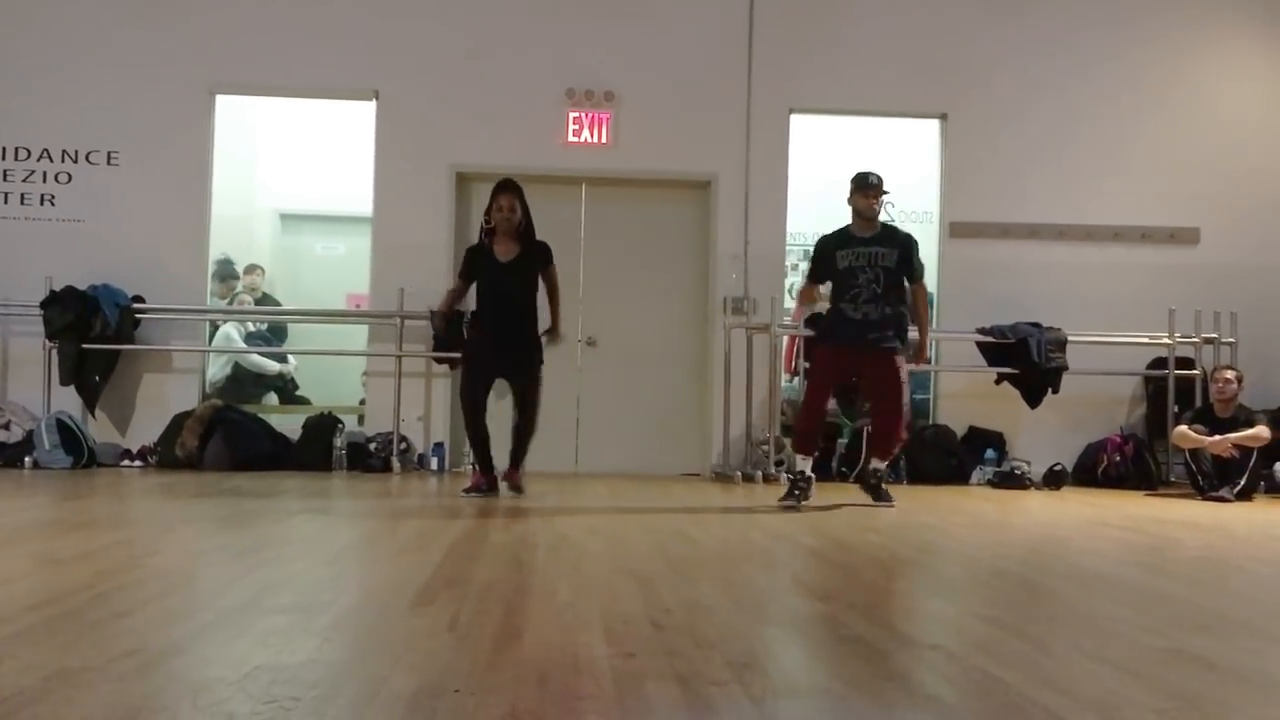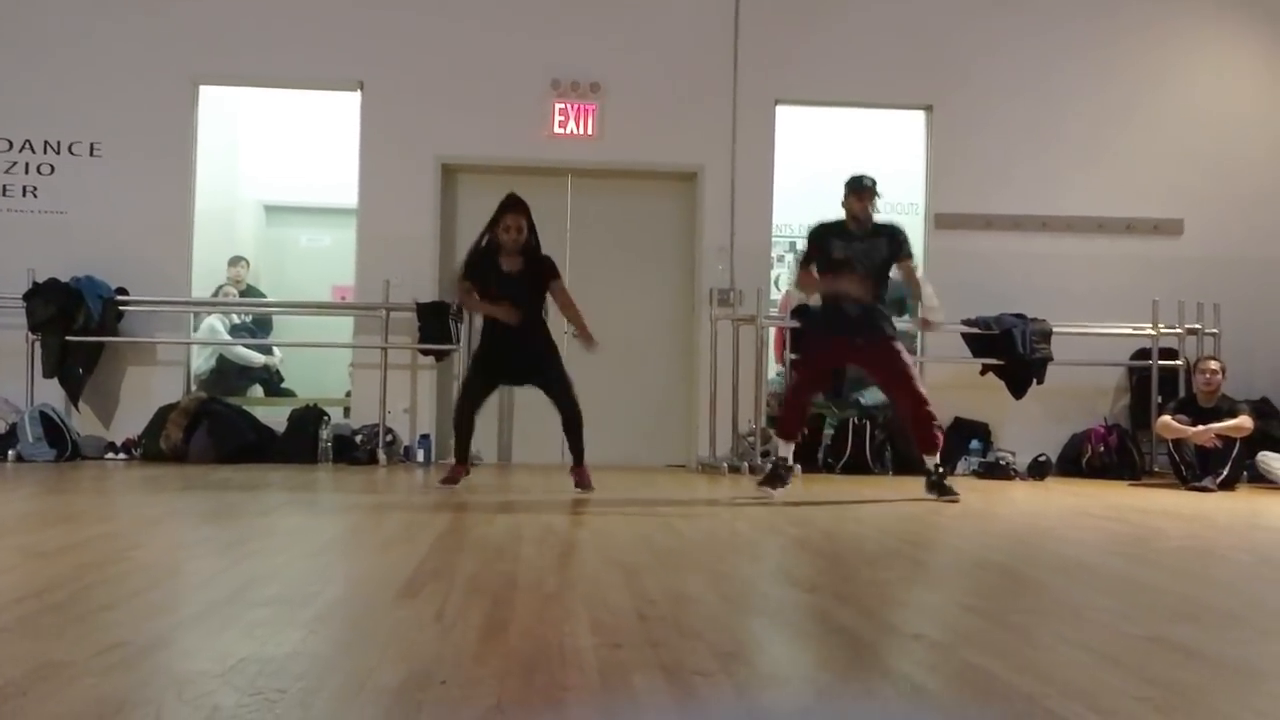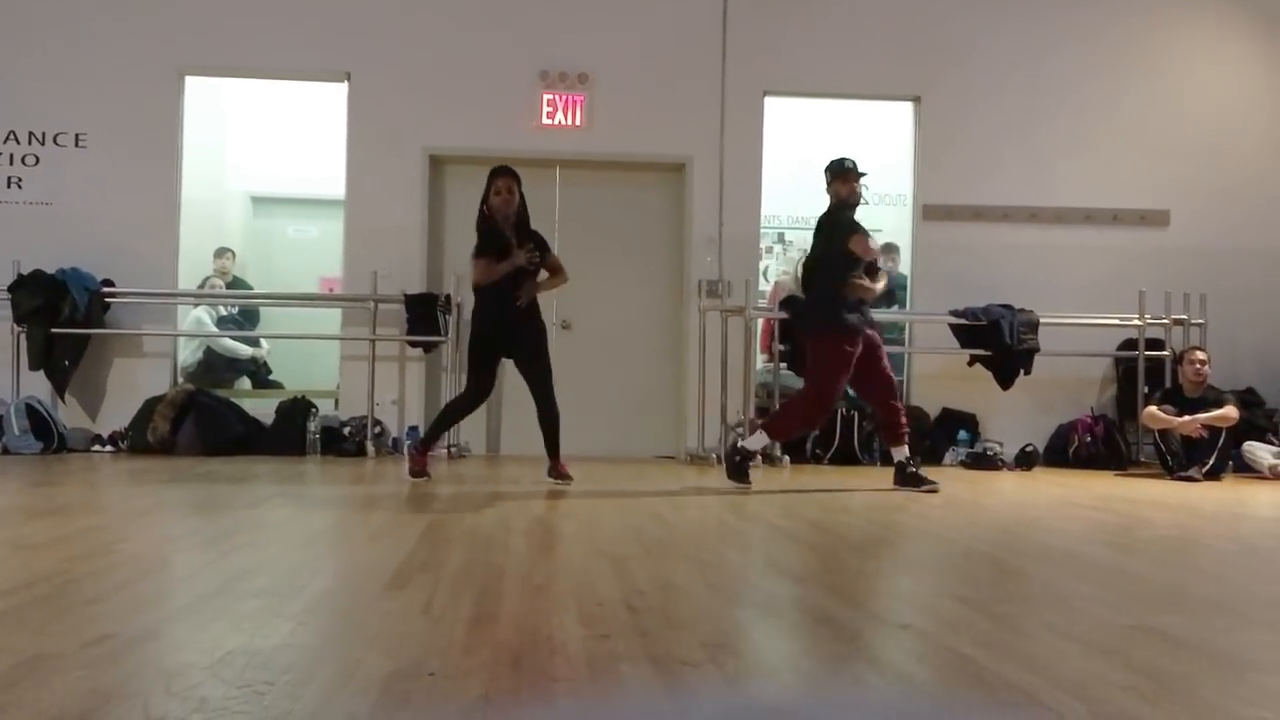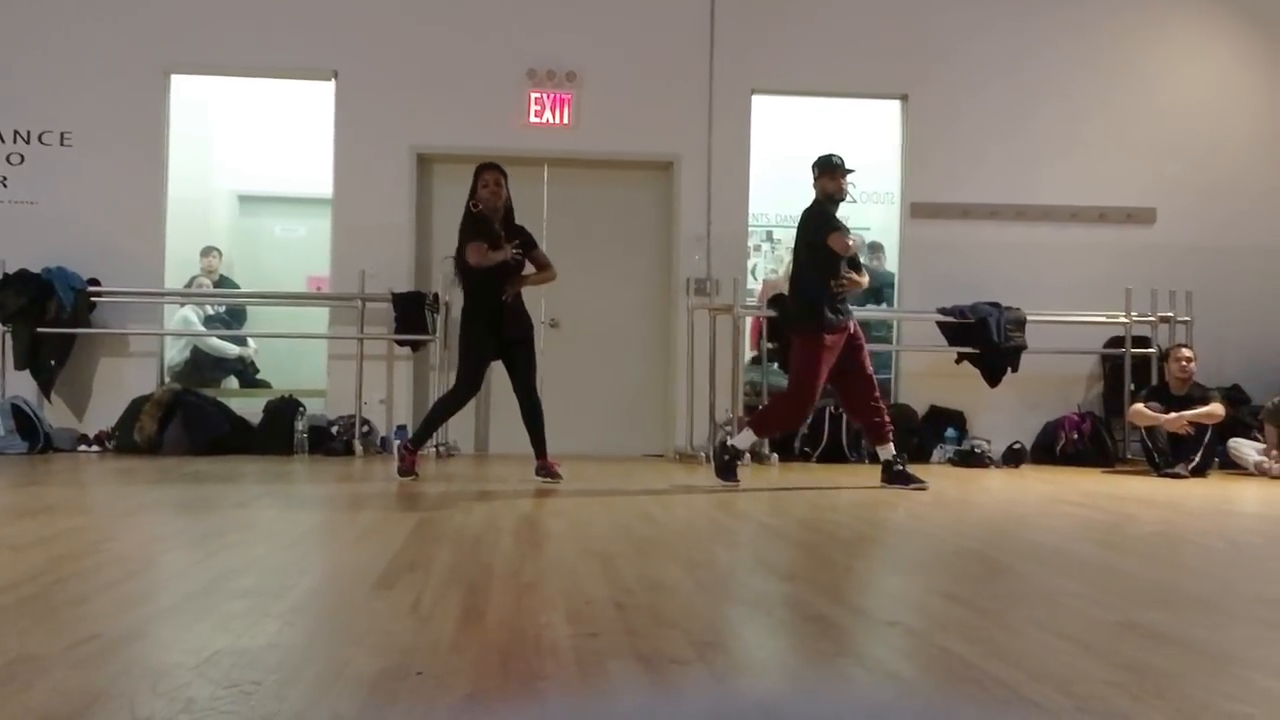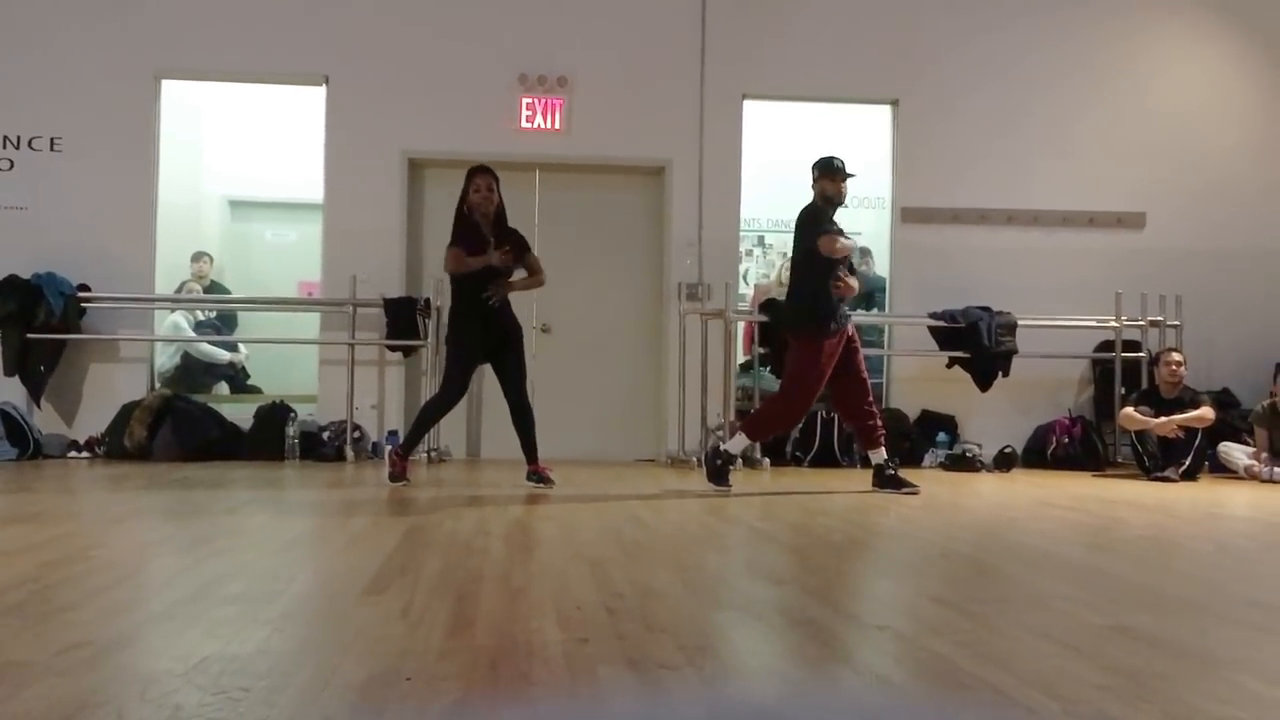
dt=0.4s
person 1, frame 1
left shoulder: (902, 243)
right shoulder: (831, 244)
left elbow: (917, 288)
right elbow: (809, 289)
left wrist: (923, 335)
right wrist: (807, 299)
left hip: (884, 341)
right hip: (839, 338)
left knee: (892, 410)
right knee: (813, 404)
left ankle: (874, 474)
right ankle: (800, 477)
person 1, frame 2
left shoulder: (888, 235)
right shoulder: (824, 234)
left elbow: (911, 273)
right elbow: (804, 283)
left wrist: (927, 303)
right wrist: (841, 285)
left hip: (875, 332)
right hip: (829, 332)
left knee: (913, 400)
right knee: (800, 394)
left ankle: (935, 472)
right ankle: (781, 466)
person 1, frame 3
left shoulder: (850, 224)
right shoulder: (834, 220)
left elbow: (878, 275)
right elbow: (867, 251)
left wrist: (874, 287)
right wrist: (869, 245)
left hip: (855, 323)
right hip: (828, 326)
left knee: (885, 392)
right knee: (818, 402)
left ankle: (905, 467)
right ankle: (743, 451)
person 1, frame 4
left shoulder: (834, 222)
right shoulder: (817, 215)
left elbow: (861, 273)
right elbow: (843, 246)
left wrist: (857, 280)
right wrist: (855, 243)
left hip: (841, 320)
right hip: (814, 323)
left knee: (865, 393)
right knee: (799, 398)
left ankle: (891, 465)
right ankle: (730, 450)
person 1, frame 5
left shoulder: (834, 226)
right shoulder: (811, 216)
right elbow: (832, 247)
left wrist: (850, 285)
right wrist: (849, 244)
left hip: (838, 324)
right hip: (811, 326)
left knee: (859, 397)
right knee: (793, 400)
left ankle: (883, 469)
right ankle: (722, 455)
person 2, frame 1
left shoulder: (538, 251)
right shoulder: (476, 253)
left elbow: (551, 286)
right elbow: (458, 292)
left wrist: (555, 324)
right wrist: (444, 310)
left hip: (520, 342)
right hip: (482, 340)
left knee: (528, 407)
right knee: (471, 408)
left ankle: (514, 469)
right ankle: (485, 474)
person 2, frame 2
left shoulder: (541, 263)
right shoulder: (481, 257)
left elbow: (563, 301)
right elbow: (466, 297)
left wrist: (585, 333)
right wrist: (494, 309)
left hip: (535, 347)
right hip: (494, 347)
left knee: (569, 404)
right knee: (466, 405)
left ankle: (579, 467)
right ankle: (460, 465)
person 2, frame 3
left shoulder: (532, 237)
right shoulder: (487, 234)
left elbow: (561, 274)
right elbow: (481, 276)
left wrist: (538, 285)
right wrist: (515, 261)
left hip: (527, 325)
right hip: (489, 325)
left knee: (544, 392)
right knee: (476, 393)
left ankle: (555, 462)
right ankle: (420, 451)
person 2, frame 4
left shoulder: (518, 233)
right shoulder: (474, 226)
left elbow: (549, 272)
right elbow: (475, 259)
left wrist: (522, 280)
right wrist: (503, 255)
left hip: (514, 320)
right hip: (479, 319)
left knee: (527, 390)
right knee: (465, 388)
left ankle: (543, 461)
right ankle: (409, 449)
person 2, frame 5
left shoulder: (511, 237)
right shoulder: (464, 230)
left elbow: (539, 276)
right elbow: (453, 264)
left wrist: (510, 284)
right wrist: (487, 259)
left hip: (503, 324)
right hip: (467, 323)
left knee: (518, 395)
right knee: (452, 391)
left ankle: (534, 466)
right ankle: (400, 455)
